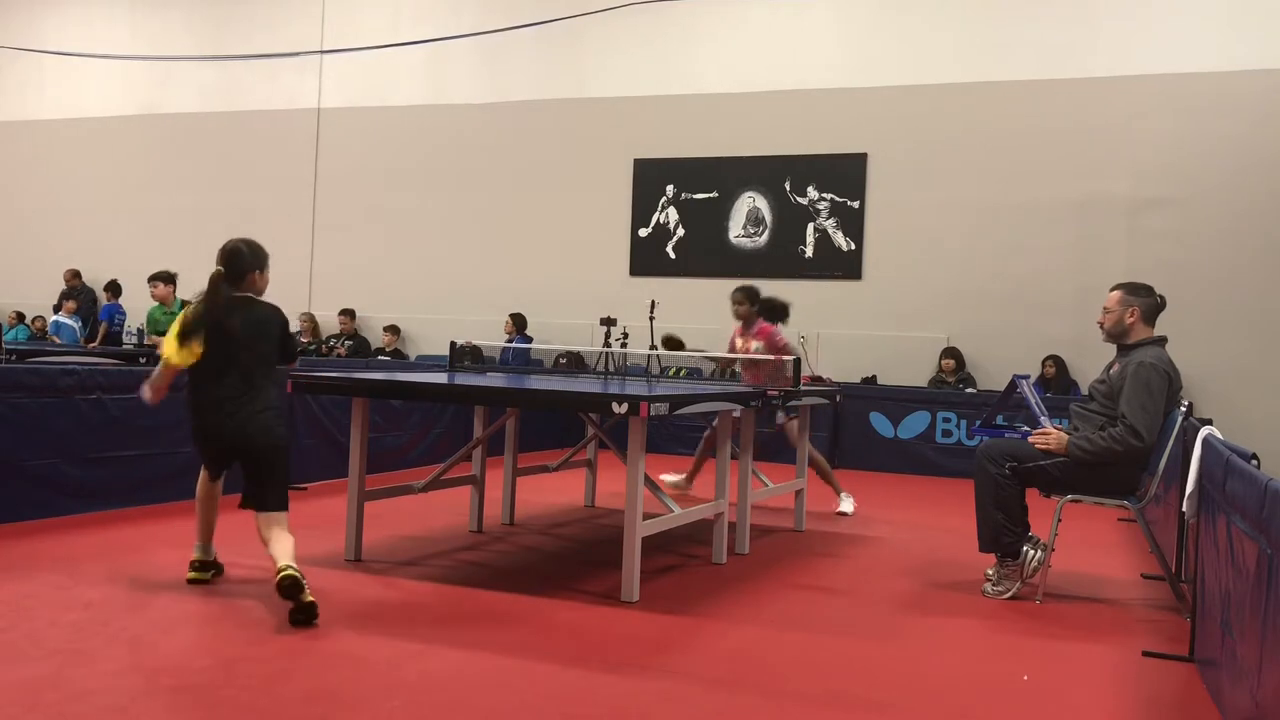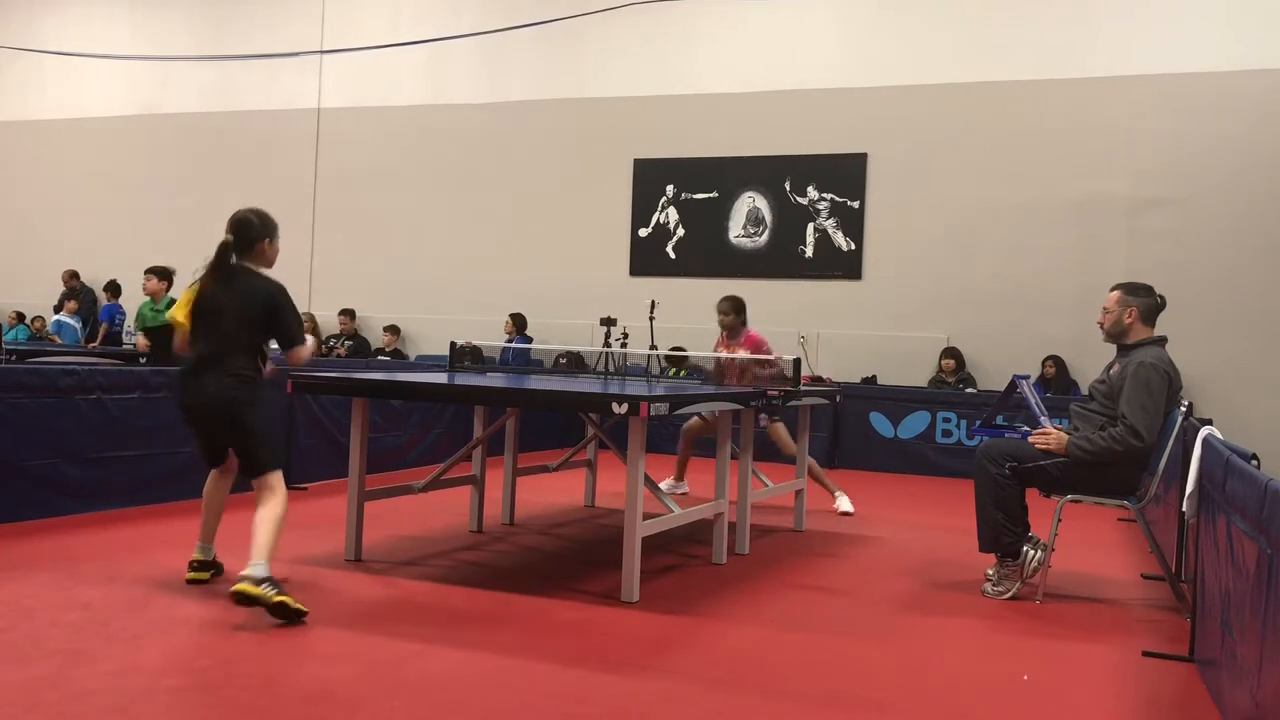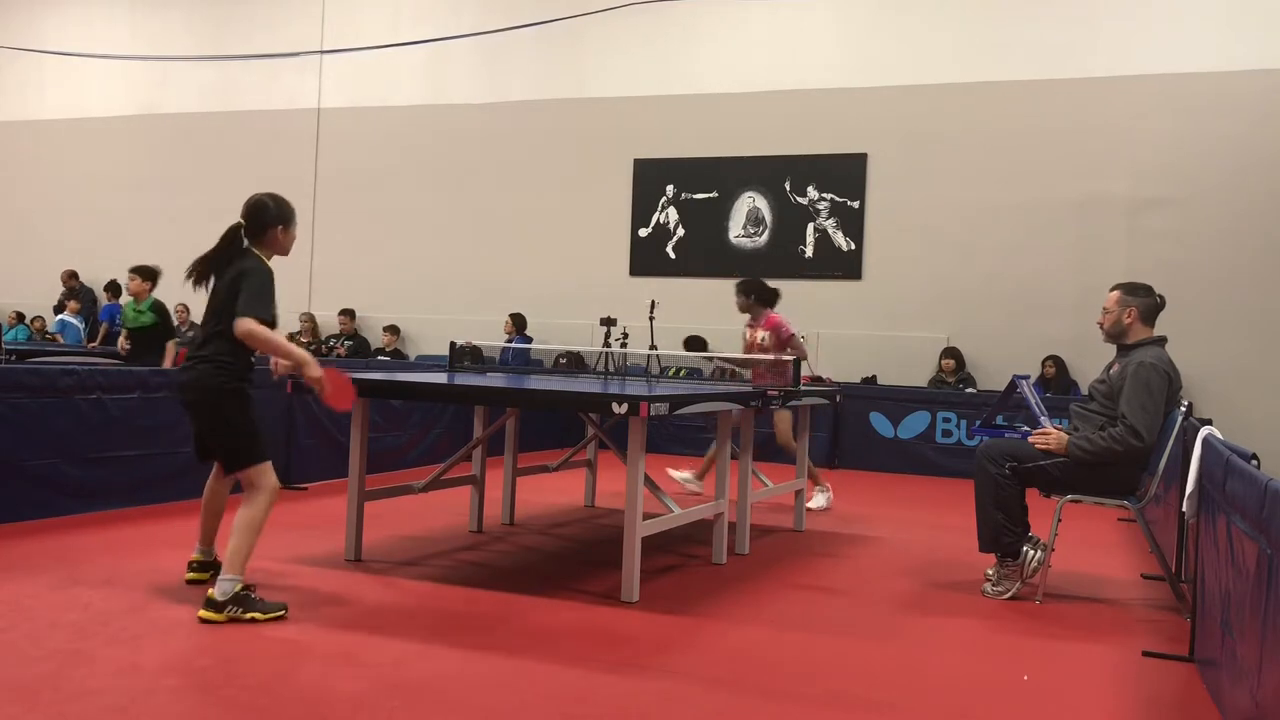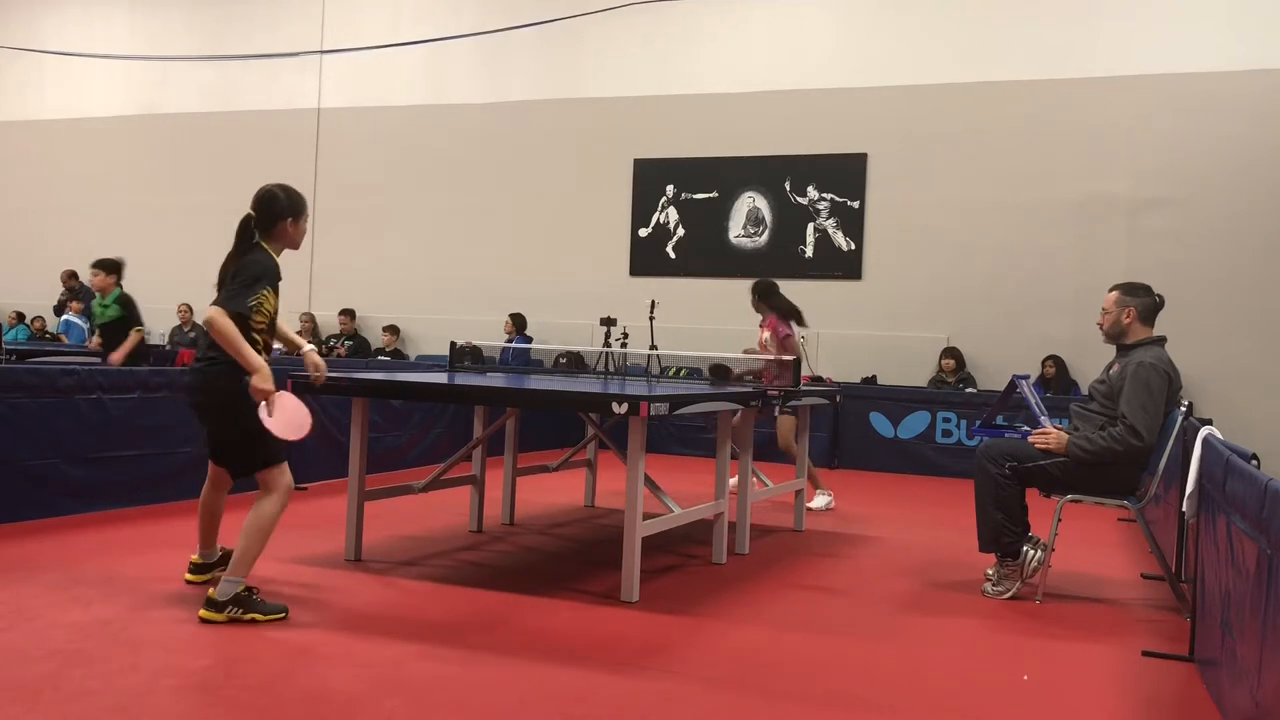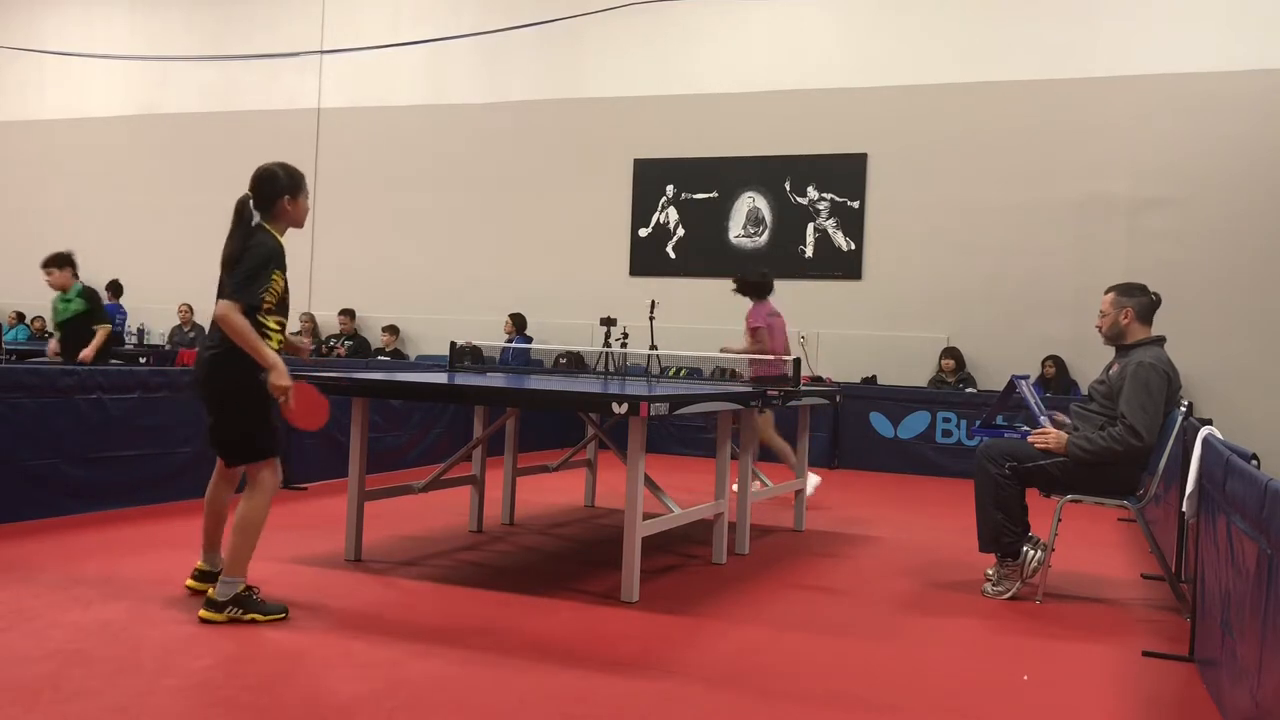
dt=0.2s
person 1, frame 1
left shoulder: (196, 316)
right shoulder: (272, 317)
left elbow: (162, 381)
right elbow: (289, 357)
left wrist: (149, 393)
left hip: (214, 424)
right hip: (267, 426)
left knee: (212, 470)
right knee: (274, 525)
left ankle: (203, 559)
right ankle: (287, 570)
person 1, frame 2
left shoulder: (207, 282)
right shoulder: (268, 291)
left elbow: (183, 343)
right elbow: (301, 352)
right wrist: (310, 343)
left hip: (195, 394)
right hip: (231, 398)
left knee: (225, 467)
right knee: (272, 492)
left ankle: (203, 559)
right ankle: (256, 576)
person 1, frame 3
left shoulder: (238, 262)
right shoulder: (256, 271)
right elbow: (247, 328)
left wrist: (280, 351)
right wrist: (301, 357)
left hip: (200, 381)
right hip: (218, 387)
left knee: (225, 469)
right knee: (263, 485)
left ankle: (204, 559)
right ankle: (226, 595)
person 1, frame 4
left shoulder: (258, 261)
right shoulder: (259, 266)
right elbow: (215, 318)
left wrist: (300, 345)
right wrist: (257, 369)
left hip: (215, 385)
right hip: (227, 388)
left knee: (222, 473)
right knee: (277, 484)
left ankle: (207, 558)
right ankle: (227, 595)
person 1, frame 5
left shoulder: (254, 242)
right shoulder: (264, 250)
right elbow: (227, 312)
left wrist: (284, 342)
right wrist: (273, 364)
left hip: (223, 371)
right hip: (236, 376)
left knee: (229, 469)
right knee: (265, 477)
left ankle: (209, 567)
right ankle: (225, 594)
person 2, frame 1
left shoulder: (1147, 365)
right shoulder: (1131, 357)
left elbow: (1133, 438)
left wrist: (1070, 445)
right wrist: (1068, 434)
left hip: (1107, 469)
right hip: (1094, 455)
left knee: (994, 455)
right knee: (997, 451)
left ankle: (1013, 554)
right ankle: (1020, 544)
person 2, frame 2
left shoulder: (1147, 366)
right shoulder: (1132, 357)
left elbow: (1133, 438)
left wrist: (1070, 446)
right wrist: (1067, 434)
left hip: (1108, 469)
right hip: (1093, 455)
left knee: (994, 454)
right knee: (998, 451)
left ankle: (1013, 554)
right ankle: (1020, 544)
person 2, frame 3
left shoulder: (1147, 366)
right shoulder: (1132, 357)
left elbow: (1133, 438)
left wrist: (1069, 446)
right wrist: (1068, 434)
left hip: (1107, 469)
right hip: (1093, 456)
left knee: (994, 455)
right knee: (998, 451)
left ankle: (1013, 554)
right ankle: (1019, 544)
person 2, frame 4
left shoulder: (1147, 365)
right shoulder: (1132, 357)
left elbow: (1133, 438)
left wrist: (1070, 445)
right wrist: (1069, 434)
left hip: (1107, 469)
right hip: (1094, 456)
left knee: (994, 455)
right knee: (998, 451)
left ankle: (1013, 555)
right ankle: (1019, 544)
person 2, frame 5
left shoulder: (1146, 366)
right shoulder: (1131, 357)
left elbow: (1133, 438)
left wrist: (1070, 444)
right wrist: (1073, 425)
left hip: (1107, 469)
right hip: (1095, 456)
left knee: (994, 455)
right knee: (998, 452)
left ankle: (1012, 553)
right ankle: (1019, 544)
person 3, frame 1
left shoulder: (768, 332)
right shoulder: (738, 333)
left elbow: (795, 359)
right knee: (712, 435)
left ankle: (843, 494)
right ankle: (687, 479)
person 3, frame 2
left shoulder: (755, 341)
right shoulder: (721, 342)
right elbow: (718, 377)
left knee: (791, 450)
right knee: (688, 431)
left ankle: (838, 494)
right ankle: (677, 482)
person 3, frame 3
left shoulder: (776, 322)
right shoulder: (751, 324)
left elbow: (802, 353)
left wrist: (774, 357)
left knee: (785, 441)
left ankle: (822, 489)
right ankle: (696, 478)
person 3, frame 4
left shoulder: (778, 323)
right shoulder: (766, 323)
left elbow: (797, 357)
left wrist: (762, 355)
right hip: (768, 387)
left knee: (787, 444)
right knee: (738, 426)
left ankle: (823, 492)
person 3, frame 5
left shoulder: (755, 312)
right shoulder: (774, 312)
left elbow: (766, 347)
right elbow: (785, 349)
left wrist: (737, 351)
left hip: (765, 377)
right hip: (779, 375)
left knee: (767, 435)
right knee: (748, 424)
left ankle: (806, 476)
right ankle: (751, 480)
